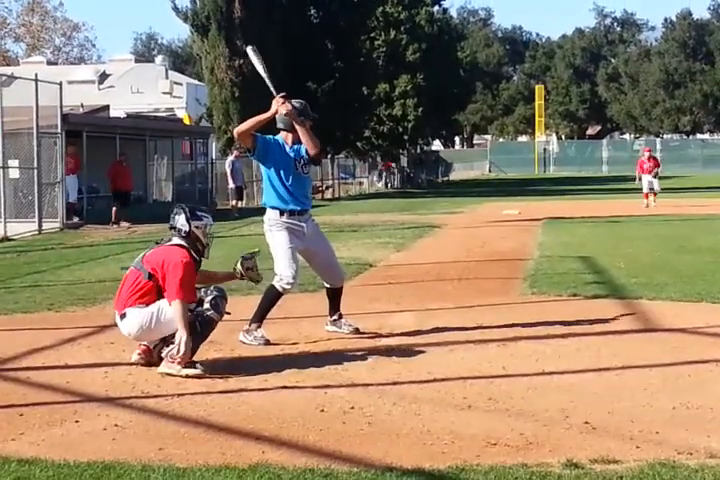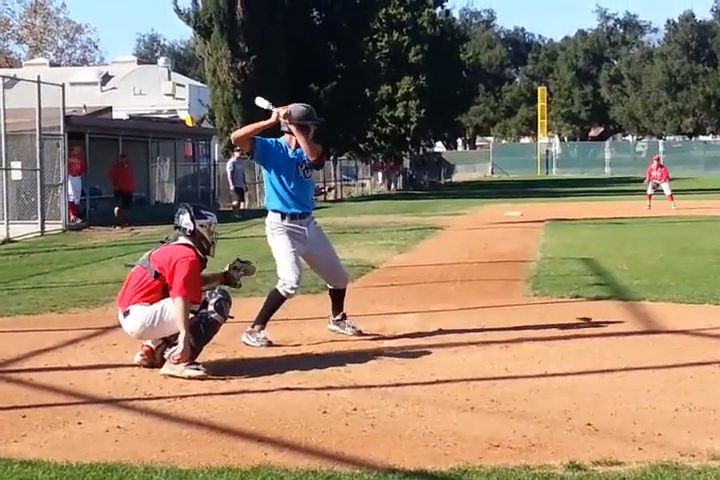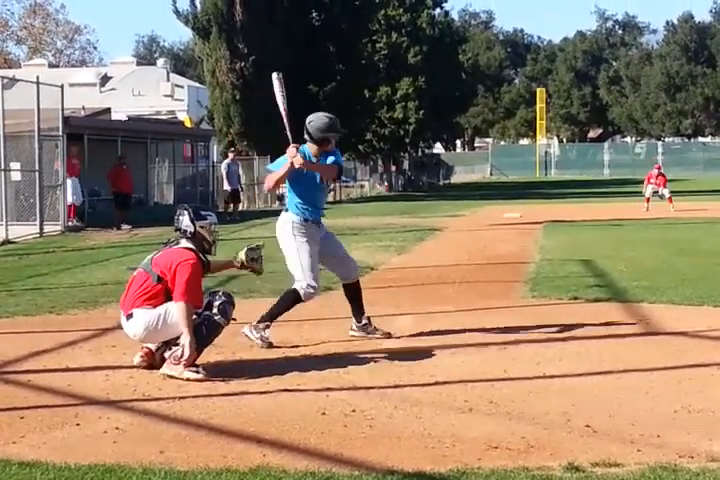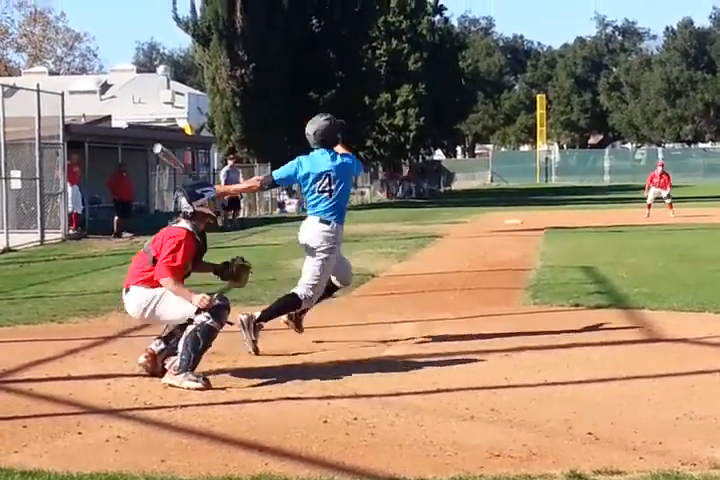
dt=0.5s
person 1, frame 1
left shoulder: (303, 148)
right shoulder: (268, 145)
left elbow: (316, 151)
right elbow: (239, 133)
left wrist: (295, 118)
right wrist: (271, 112)
left hip: (306, 221)
right hip: (279, 222)
left knee: (334, 273)
right knee: (286, 277)
left ankle: (334, 319)
right ankle: (251, 328)
person 1, frame 2
left shoulder: (309, 148)
right shoulder: (269, 148)
left elbow: (315, 158)
right elbow: (237, 137)
left wrist: (293, 125)
right wrist: (270, 121)
left hip: (308, 224)
right hip: (281, 225)
left knee: (338, 275)
right knee: (290, 282)
left ankle: (338, 319)
right ankle: (255, 330)
person 1, frame 3
left shoulder: (332, 156)
right shoulder: (293, 155)
left elbow: (332, 173)
right elbow: (269, 186)
left wrist: (307, 164)
right wrist: (289, 165)
left hip: (315, 226)
right hip: (294, 227)
left knee: (349, 271)
right knee: (307, 286)
left ankle: (361, 323)
right ankle: (260, 326)
person 1, frame 4
left shoulder: (300, 164)
right shoulder: (347, 163)
left elbow: (263, 182)
left wrist: (228, 189)
right wrist: (339, 147)
left hip: (309, 230)
right hip: (327, 232)
left knee: (343, 275)
right knee: (307, 292)
left ankle: (296, 312)
right ankle: (254, 321)
person 2, frame 1
left shoulder: (169, 249)
right shoulder: (180, 257)
left elbow: (198, 276)
right elbow: (178, 299)
left wrist: (236, 274)
right wrist: (185, 337)
left hip: (128, 317)
right hip: (138, 319)
left knee: (196, 297)
right knee: (214, 298)
left ankle: (151, 349)
right ankle: (175, 360)
person 2, frame 2
left shoulder: (172, 248)
right shoulder: (188, 256)
left elbow: (189, 283)
right elbow: (181, 297)
left wrist: (222, 277)
right wrist: (184, 335)
left hip: (131, 315)
right hip: (143, 318)
left knee: (200, 302)
right knee: (218, 300)
left ankle: (154, 350)
right ankle: (178, 361)
person 2, frame 3
left shoulder: (174, 250)
right shoulder: (188, 258)
left elbow: (203, 268)
right elbow: (182, 301)
left wrist: (236, 263)
right wrist: (189, 339)
left hip: (133, 318)
right hip: (145, 322)
right knee: (222, 303)
left ankle: (154, 351)
right ankle: (177, 362)
person 2, frame 4
left shoulder: (188, 232)
right shoulder: (181, 236)
left elbow: (187, 264)
right elbow: (166, 277)
left wrist: (217, 268)
right wrist: (193, 298)
left hip: (149, 294)
right hip: (143, 296)
left knee: (200, 312)
right knee: (216, 306)
left ankle: (157, 355)
right ankle: (179, 371)
